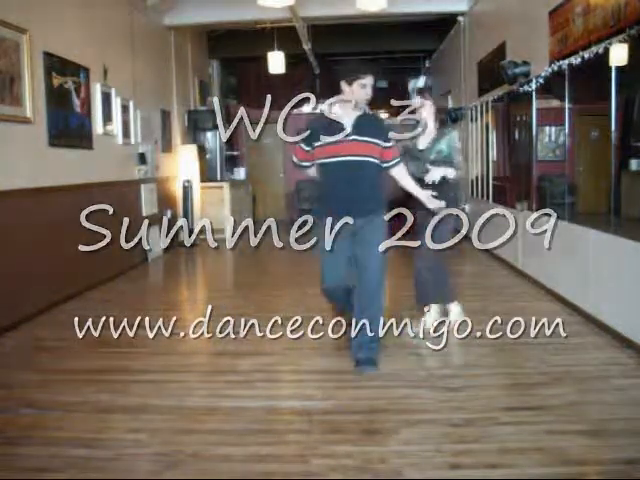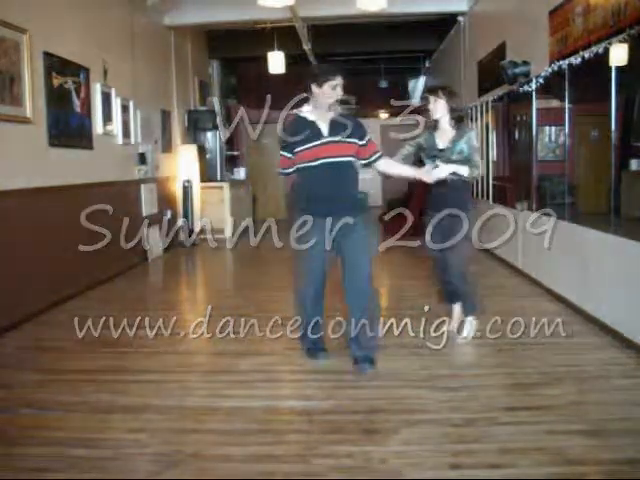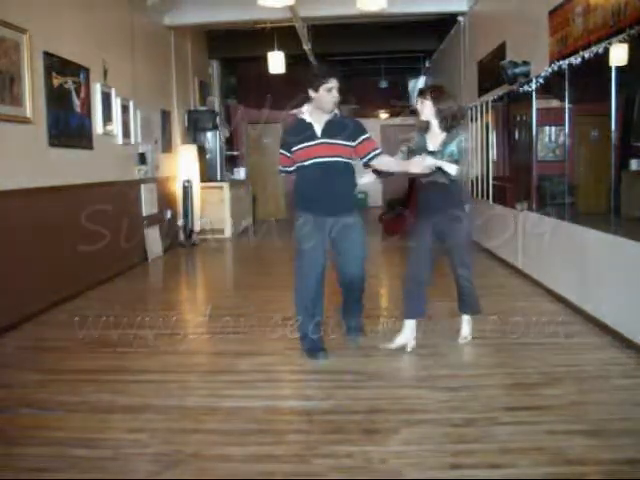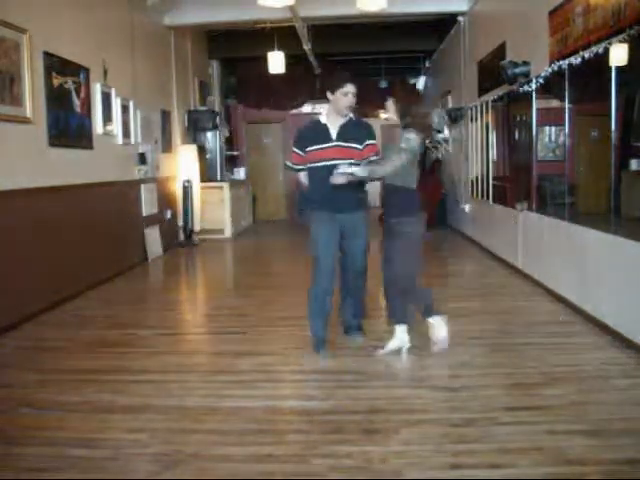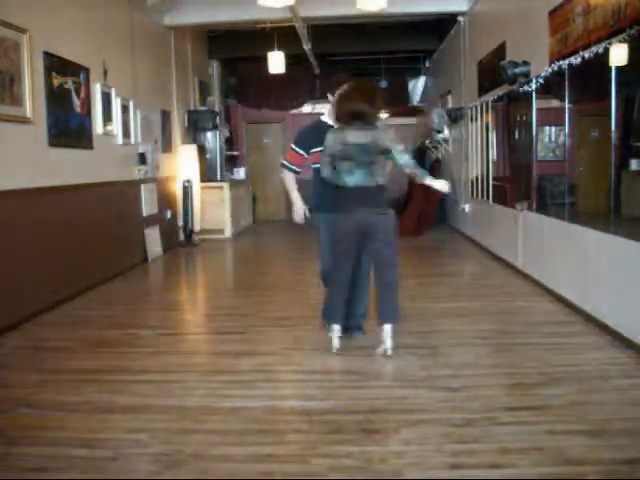
dt=0.3s
person 1, frame 1
left shoulder: (377, 126)
right shoulder: (317, 126)
left elbow: (395, 166)
right elbow: (303, 162)
left wrist: (422, 195)
left hip: (372, 217)
right hip: (333, 217)
left knee: (370, 282)
right knee: (333, 282)
left ankle: (365, 349)
right ankle: (350, 317)
person 1, frame 2
left shoulder: (353, 126)
right shoulder: (293, 129)
left elbow: (378, 160)
right elbow: (288, 172)
left wrist: (418, 173)
right wrist: (314, 185)
left hip: (351, 215)
right hip: (312, 218)
left knee: (361, 278)
right knee: (311, 281)
left ankle: (363, 349)
right ankle: (312, 340)
person 1, frame 3
left shoulder: (351, 127)
right shoulder: (293, 130)
left elbow: (376, 158)
right elbow: (287, 171)
left wrist: (408, 165)
right wrist: (314, 183)
left hip: (346, 213)
right hip: (310, 215)
left knee: (354, 271)
right knee: (310, 276)
left ankle: (352, 319)
right ankle: (311, 337)
person 1, frame 4
left shoulder: (364, 130)
right shoulder: (308, 132)
right elbow: (298, 170)
right wrist: (319, 191)
left hip: (356, 211)
right hip: (323, 213)
left knee: (356, 268)
right knee: (323, 270)
left ankle: (353, 321)
right ankle: (318, 333)
person 1, frame 5
right shoulder: (310, 133)
right elbow: (288, 169)
right wrist: (297, 202)
right hip: (326, 211)
left knee: (360, 264)
right knee: (331, 266)
left ankle: (354, 320)
right ankle: (334, 314)
person 2, frame 1
left shoulder: (449, 134)
right shoulder: (413, 138)
left elbow: (460, 171)
left wrist: (443, 171)
left hip: (444, 204)
right hip: (424, 205)
left knee: (424, 260)
right knee: (432, 260)
left ankle: (434, 309)
right ankle: (453, 310)
person 2, frame 2
left shoulder: (467, 134)
right shoulder: (426, 136)
left elbow: (476, 170)
right elbow: (398, 160)
left wrist: (451, 168)
left hip: (459, 208)
right hip: (434, 208)
left knee: (456, 267)
right knee: (440, 265)
left ankle: (470, 319)
right ankle: (456, 309)
person 2, frame 3
left shoulder: (458, 135)
right shoulder: (418, 139)
left elbow: (463, 170)
left wrist: (437, 162)
left hip: (454, 214)
right hip: (425, 214)
left knee: (461, 270)
right knee: (415, 273)
left ankle: (466, 321)
right ankle: (409, 332)
person 2, frame 4
left shoulder: (409, 136)
right shoulder: (405, 136)
left elbow: (389, 168)
left wrist: (347, 172)
right wrist: (361, 172)
left hip: (404, 216)
right hip: (396, 215)
left knee: (404, 277)
right knee: (393, 275)
left ankle: (437, 322)
right ankle: (400, 335)
person 2, frame 5
left shoulder: (333, 136)
right shoulder: (380, 134)
left elbow: (327, 174)
right elbow: (408, 163)
right wrist: (432, 181)
left hip: (344, 214)
right hip: (377, 213)
left knee: (341, 274)
right knee: (386, 275)
left ankle: (335, 335)
right ankle: (387, 338)
